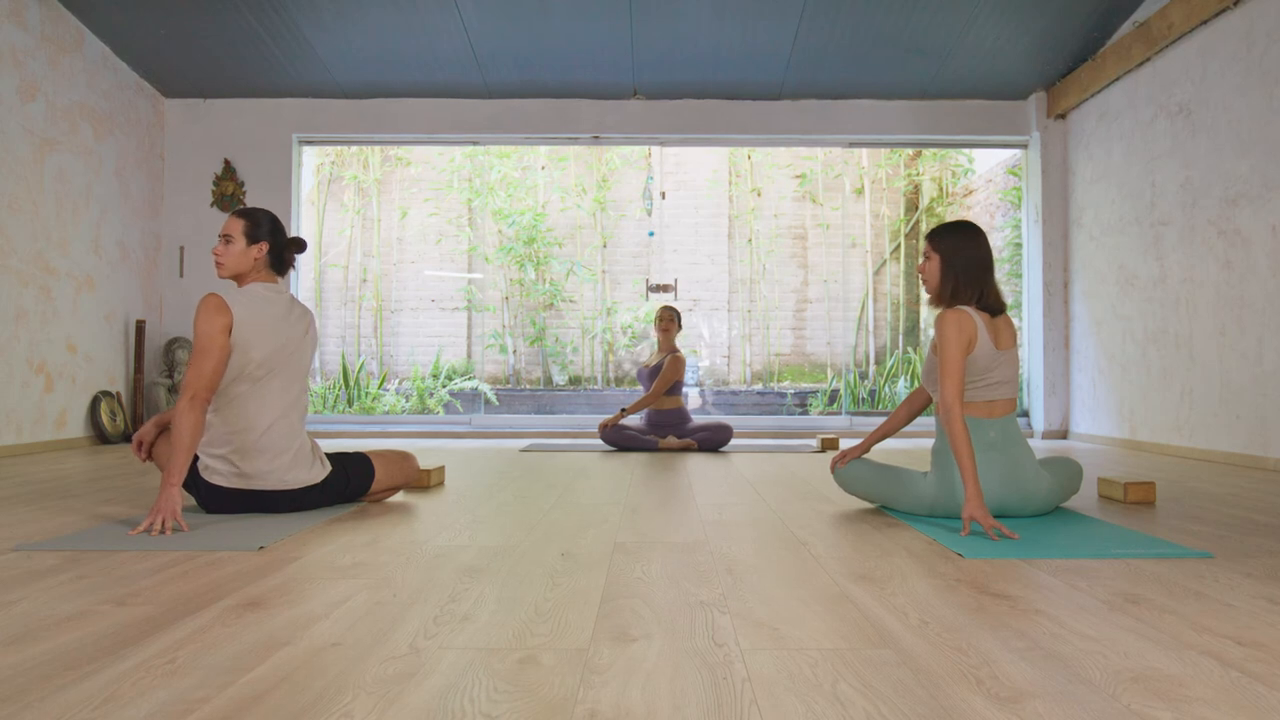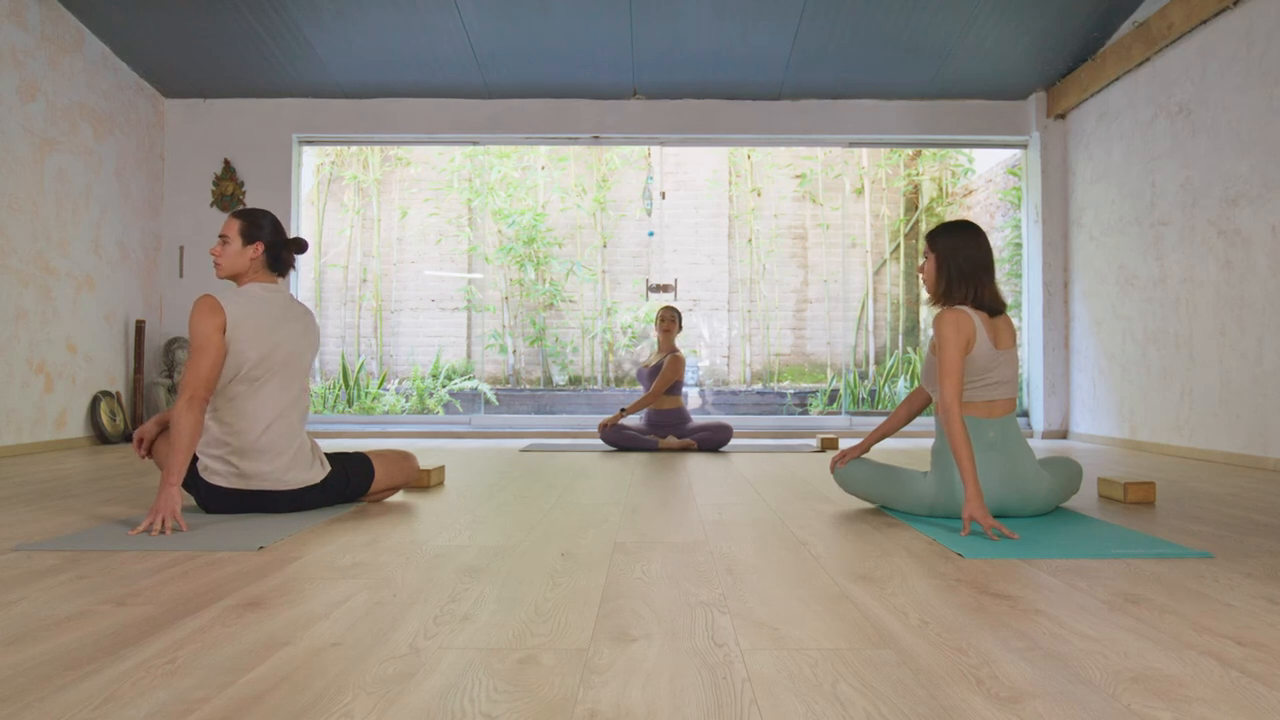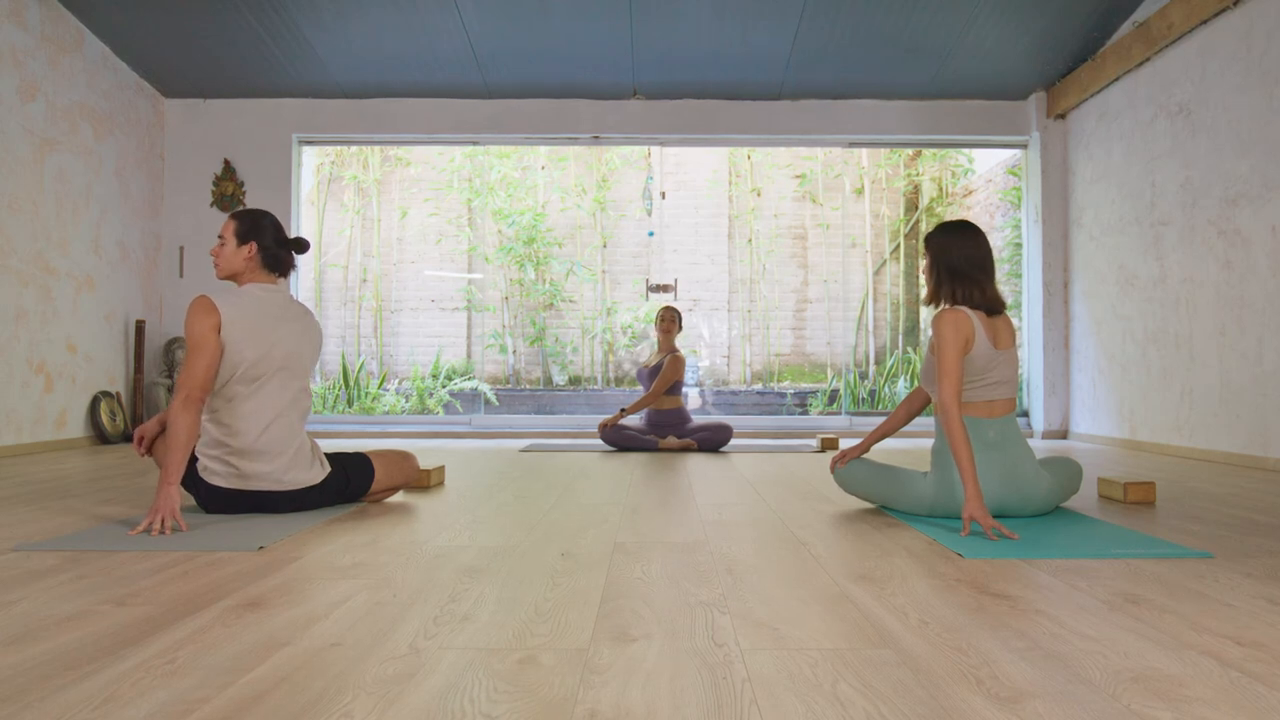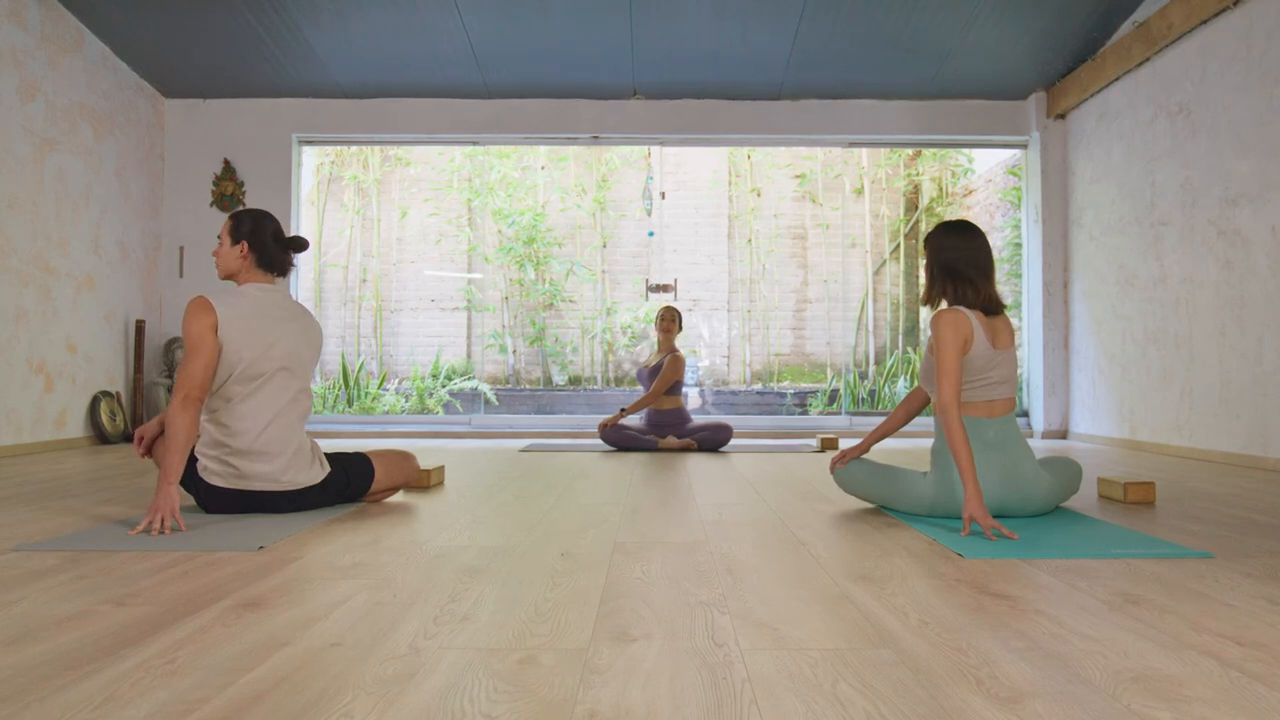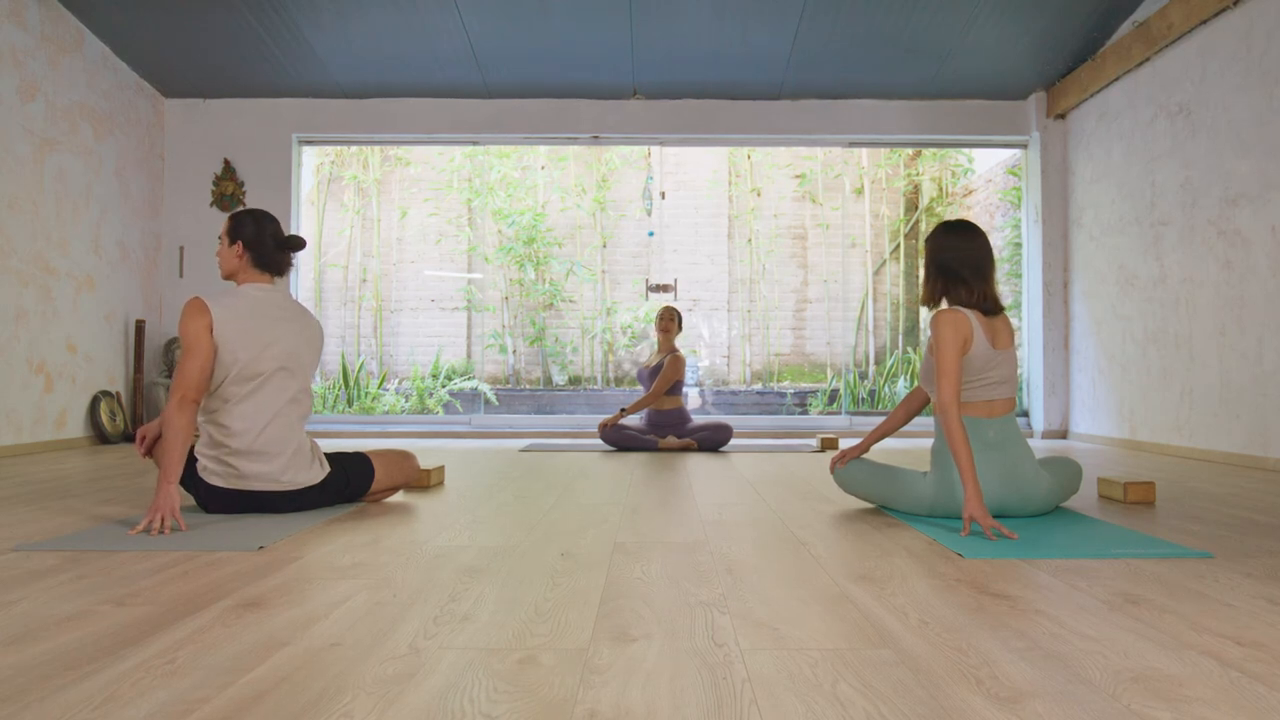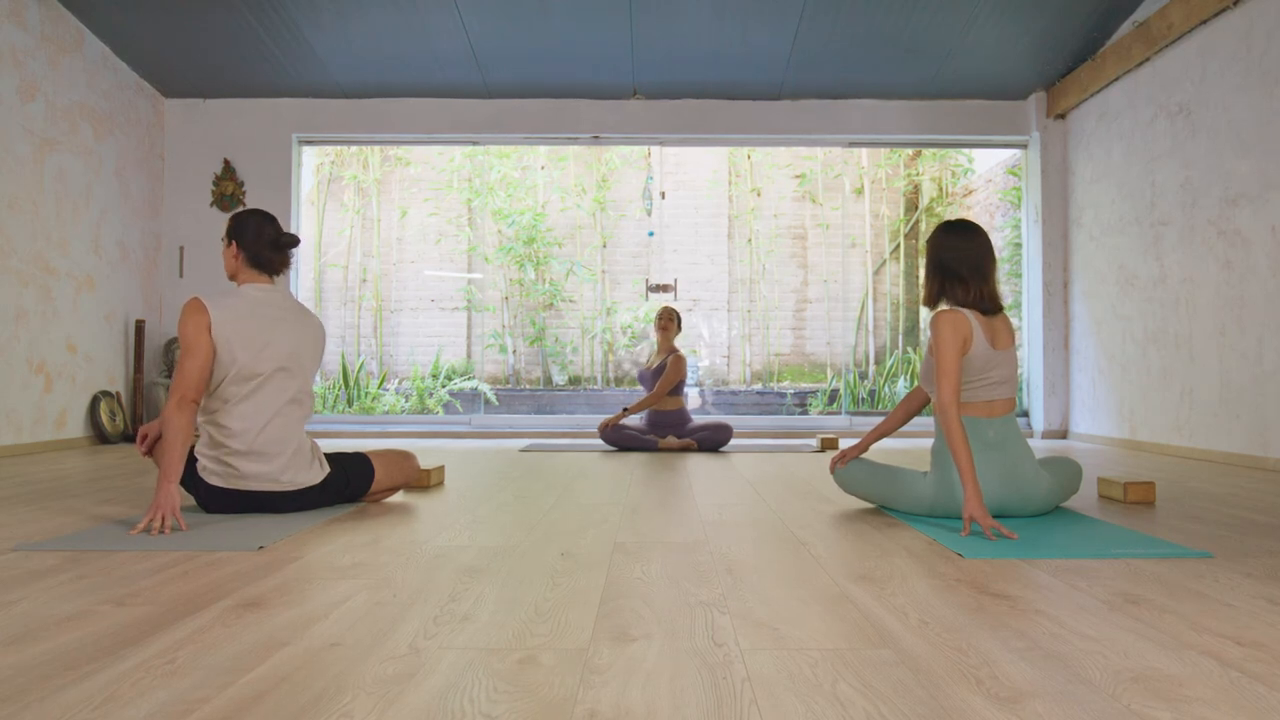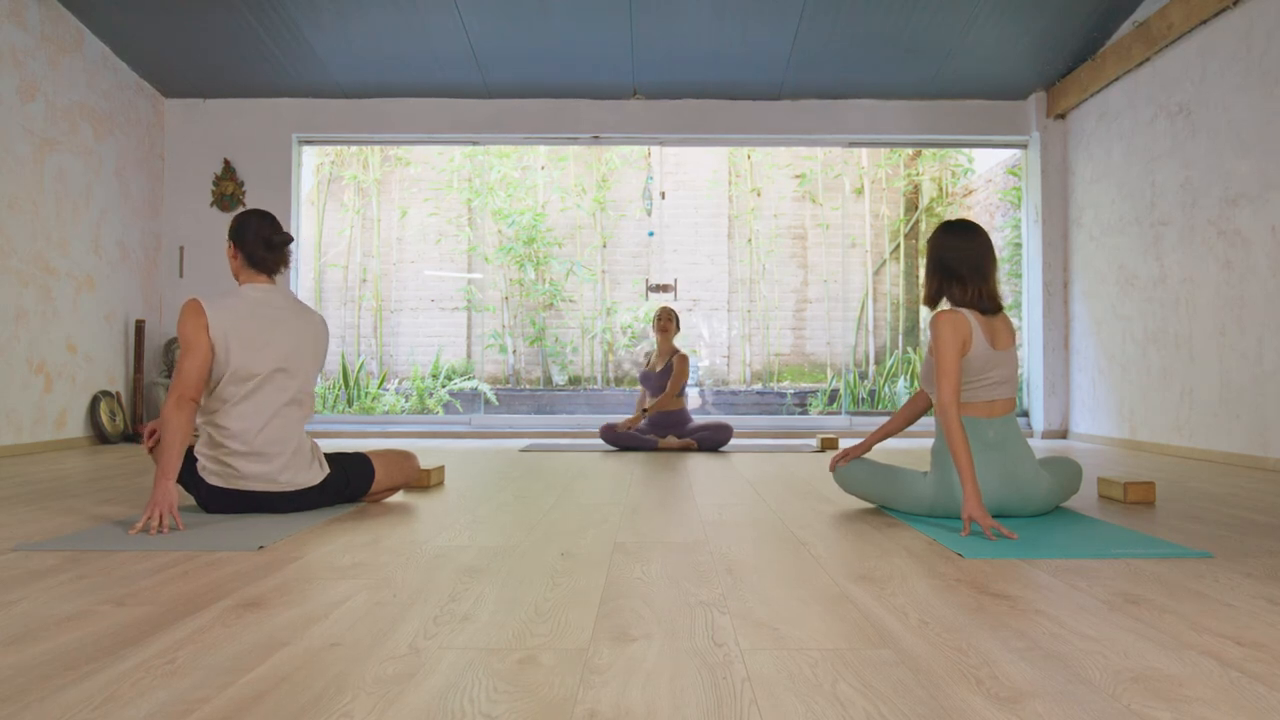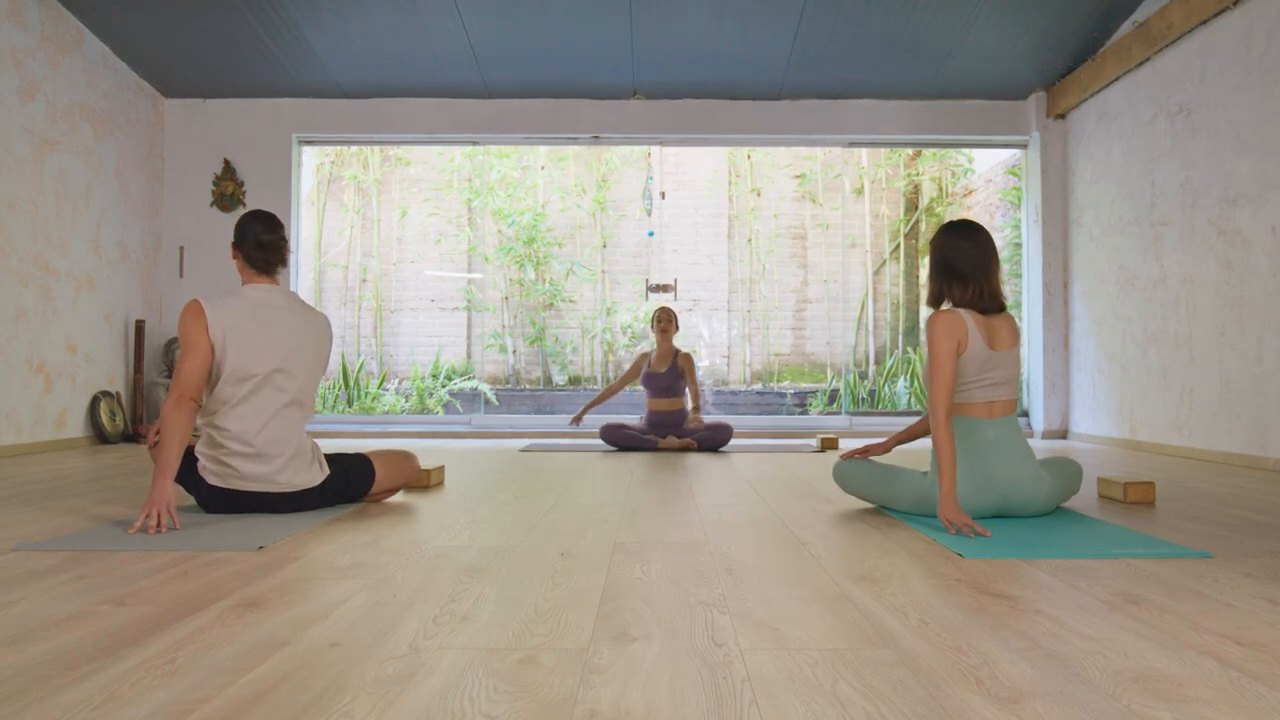
dt=0.4s
person 1, frame 1
left shoulder: (218, 307)
right shoulder: (304, 318)
left elbow: (195, 400)
left wrist: (171, 488)
right wrist: (159, 420)
left hip: (222, 489)
right hip: (298, 488)
left knee: (159, 439)
right knee: (409, 464)
person 1, frame 2
left shoulder: (213, 308)
right shoulder: (306, 320)
left elbow: (193, 400)
left wrist: (170, 489)
right wrist: (161, 419)
left hip: (222, 490)
right hip: (297, 488)
left knee: (159, 439)
right knee: (408, 464)
person 1, frame 3
left shoulder: (210, 309)
right shoulder: (308, 321)
left elbow: (190, 399)
left wrist: (168, 488)
right wrist: (162, 419)
left hip: (221, 490)
right hip: (297, 488)
left knee: (159, 437)
right knee: (408, 464)
person 1, frame 4
left shoulder: (207, 310)
right shoulder: (308, 323)
left elbow: (189, 400)
left wrist: (167, 488)
right wrist: (164, 420)
left hip: (221, 490)
right hip: (297, 488)
left knee: (159, 440)
right knee: (409, 464)
person 1, frame 5
left shoulder: (204, 311)
right shoulder: (309, 323)
left elbow: (186, 400)
left wrist: (167, 487)
right wrist: (166, 421)
left hip: (221, 490)
right hip: (297, 488)
left knee: (158, 439)
right knee: (408, 464)
person 1, frame 6
left shoulder: (203, 312)
right shoulder: (311, 324)
left elbow: (185, 401)
left wrist: (167, 487)
right wrist: (167, 421)
left hip: (220, 490)
right hip: (296, 488)
left knee: (158, 441)
right knee: (408, 464)
person 1, frame 7
left shoulder: (201, 313)
right shoulder: (315, 323)
left elbow: (183, 400)
left wrist: (164, 485)
right wrist: (174, 423)
left hip: (220, 490)
right hip: (296, 489)
left knee: (160, 441)
right knee: (408, 464)
person 1, frame 8
left shoulder: (203, 314)
right shoulder: (318, 324)
left elbow: (183, 400)
left wrist: (162, 485)
right wrist: (183, 422)
left hip: (220, 489)
right hip: (297, 490)
left knee: (161, 442)
right knee: (409, 464)
person 2, frame 1
left shoulder: (952, 320)
right shoulder: (1003, 321)
left elbow: (951, 410)
right elbow: (929, 391)
left wrist: (971, 494)
right wrist: (868, 442)
left hip: (963, 475)
right hip: (1022, 485)
left knee: (846, 471)
right knee: (1069, 468)
person 2, frame 2
left shoulder: (951, 320)
right shoulder: (1003, 322)
left elbow: (950, 409)
right elbow: (928, 391)
left wrist: (971, 494)
right wrist: (867, 442)
left hip: (962, 479)
right hip: (1020, 483)
left knee: (846, 471)
right knee: (1069, 468)
person 2, frame 3
left shoulder: (950, 320)
right shoulder: (1003, 322)
left elbow: (950, 409)
right elbow: (929, 391)
left wrist: (971, 494)
right wrist: (867, 441)
left hip: (963, 476)
right hip: (1021, 484)
left knee: (846, 471)
right knee: (1069, 468)
person 2, frame 4
left shoulder: (948, 321)
right shoulder: (1002, 322)
left elbow: (948, 409)
right elbow: (928, 391)
left wrist: (971, 494)
right wrist: (867, 442)
left hip: (961, 480)
right hip: (1021, 485)
left knee: (846, 471)
right knee: (1069, 468)
person 2, frame 5
left shoulder: (948, 321)
right shoulder: (1002, 322)
left elbow: (948, 409)
right elbow: (928, 391)
left wrist: (971, 493)
right wrist: (867, 442)
left hip: (962, 477)
right hip: (1022, 486)
left knee: (846, 471)
right knee: (1069, 468)
person 2, frame 6
left shoulder: (948, 321)
right shoulder: (1002, 322)
left elbow: (948, 410)
right elbow: (927, 391)
left wrist: (970, 494)
right wrist: (866, 442)
left hip: (961, 479)
right hip: (1022, 486)
left knee: (846, 471)
right knee: (1068, 469)
person 2, frame 7
left shoulder: (948, 322)
right shoulder: (1003, 322)
left elbow: (949, 412)
left wrist: (970, 496)
right wrist: (870, 441)
left hip: (961, 479)
right hip: (1021, 484)
left knee: (845, 470)
right knee: (1069, 469)
person 2, frame 8
left shoulder: (944, 322)
right shoulder: (1009, 323)
left elbow: (940, 415)
left wrist: (947, 497)
right wrist: (891, 442)
left hip: (967, 482)
right hip: (1021, 484)
left knee: (846, 469)
right knee: (1069, 469)
left ankle: (953, 501)
person 3, frame 1
left shoulder: (675, 358)
right shoulder: (655, 355)
left elbow: (654, 395)
left wrist: (620, 414)
left hip: (677, 424)
right hip: (651, 424)
right knee: (607, 432)
right ankle: (666, 443)
person 3, frame 2
left shoulder: (675, 358)
right shoulder: (654, 355)
left elbow: (654, 394)
left wrist: (620, 414)
left hip: (677, 424)
right hip: (651, 424)
right knee: (607, 432)
right ankle: (666, 444)
person 3, frame 3
left shoulder: (675, 358)
right shoulder: (654, 355)
left elbow: (654, 394)
left wrist: (620, 414)
left hip: (677, 424)
right hip: (651, 424)
right knee: (607, 431)
right ankle: (666, 443)
person 3, frame 4
left shoulder: (675, 358)
right shoulder: (653, 355)
left elbow: (654, 394)
left wrist: (620, 414)
left hip: (678, 424)
right hip: (651, 425)
right knee: (607, 431)
right ankle: (666, 444)
person 3, frame 5
left shoulder: (675, 358)
right shoulder: (654, 355)
left elbow: (654, 394)
left wrist: (620, 414)
left hip: (678, 424)
right hip: (651, 425)
right knee: (607, 431)
right ankle: (666, 443)
person 3, frame 6
left shoulder: (677, 358)
right shoulder: (653, 356)
left elbow: (657, 395)
left wrist: (622, 414)
left hip: (679, 425)
right hip: (651, 425)
right knee: (607, 431)
right ankle: (666, 444)
person 3, frame 7
left shoulder: (680, 358)
right shoulder: (649, 357)
left elbow: (670, 394)
left wrist: (639, 416)
right wrist: (638, 414)
left hip: (680, 425)
right hip: (651, 425)
left knee: (725, 430)
right knee: (606, 431)
right ankle: (664, 443)
person 3, frame 8
left shoulder: (684, 358)
right shoulder: (644, 359)
left elbow: (694, 389)
right elbow: (616, 386)
left wrist: (695, 411)
right wrist: (586, 408)
left hip: (680, 425)
right hip: (651, 425)
left knee: (724, 431)
right knee: (607, 431)
right ankle: (664, 443)
